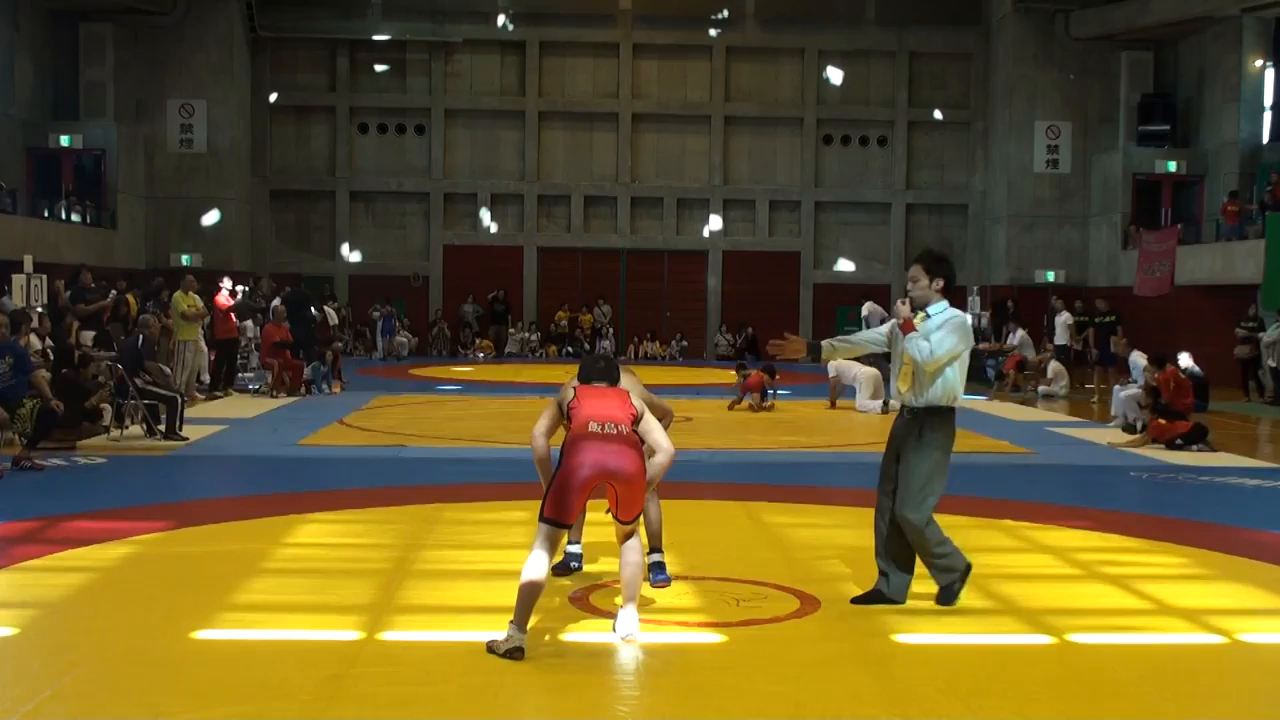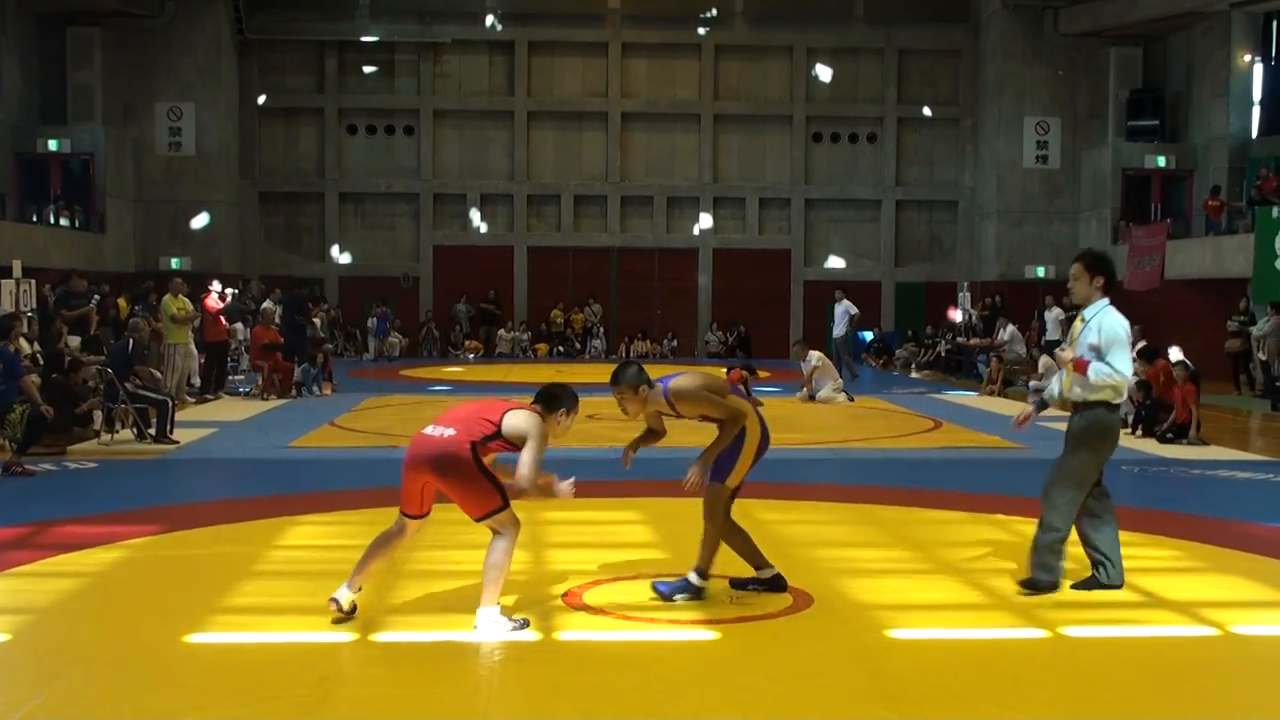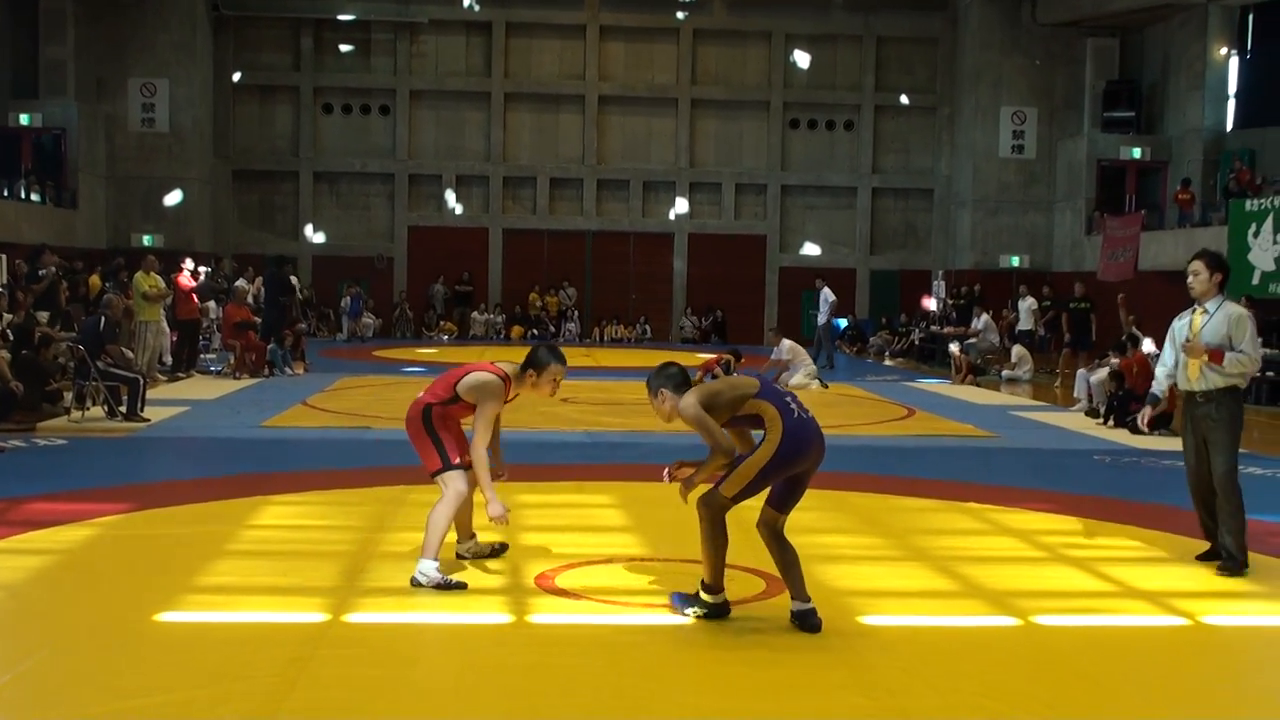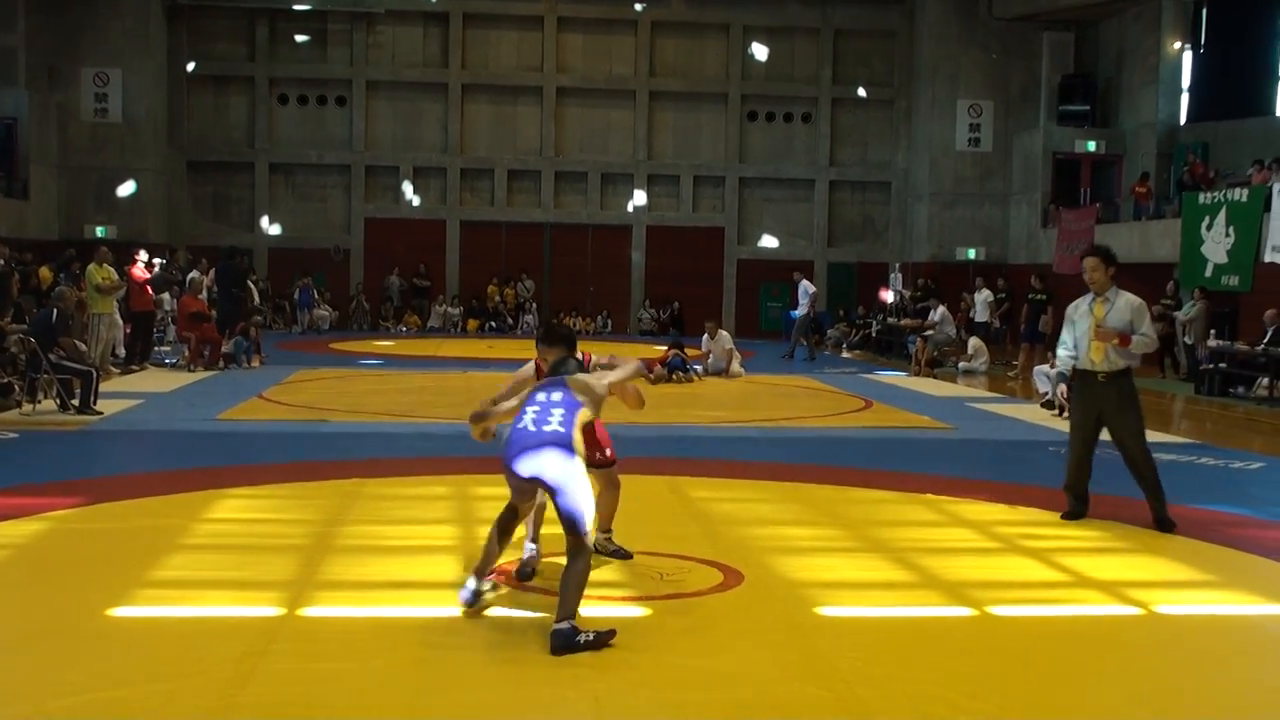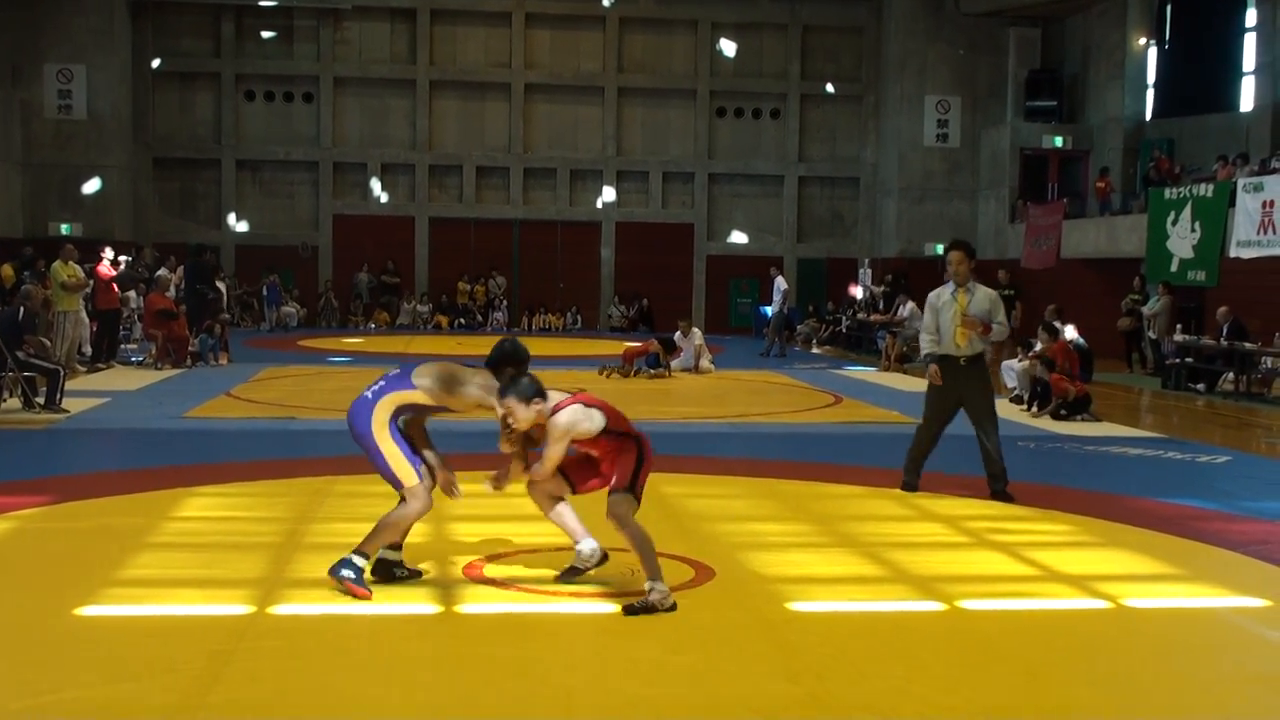
dt=1s
person 1, frame 1
left shoulder: (956, 322)
right shoulder: (903, 323)
left elbow: (927, 359)
right elbow: (861, 342)
left wrist: (907, 324)
right wrist: (810, 349)
left hip: (934, 423)
right hip: (906, 419)
left knee: (911, 510)
right knee: (888, 506)
left ankle: (952, 569)
right ankle: (891, 586)
person 1, frame 2
left shoulder: (1112, 323)
right shoulder: (1080, 322)
left elbow: (1120, 375)
right elbow: (1063, 372)
left wrist: (1077, 362)
right wrist: (1037, 404)
left hip: (1098, 418)
right hip: (1082, 416)
left knee: (1058, 493)
right knee: (1090, 497)
left ankle: (1046, 571)
right ankle: (1107, 571)
person 1, frame 3
left shoulder: (1236, 316)
right shoulder: (1181, 322)
left elbow: (1252, 362)
right elbow: (1166, 365)
left wrist: (1209, 354)
right wrist: (1152, 402)
left hip: (1223, 404)
right hip: (1192, 404)
left knee: (1224, 477)
right knee: (1198, 478)
left ankle: (1234, 553)
right ankle: (1219, 543)
person 1, frame 4
left shoulder: (1133, 304)
right shoulder: (1075, 309)
left elbow: (1150, 342)
right elbow: (1066, 347)
left wrist: (1118, 338)
right wrist: (1062, 379)
left hip: (1119, 382)
right hip: (1085, 383)
left knee: (1134, 448)
right knee: (1079, 447)
left ankle: (1158, 510)
right ankle: (1077, 502)
person 1, frame 5
left shoulder: (988, 297)
right shoulder: (936, 297)
left elbow: (1001, 330)
right elbow: (928, 333)
left wrist: (982, 328)
right wrist: (930, 361)
left hip: (975, 367)
right hip: (944, 367)
left knee: (987, 426)
right knee: (932, 423)
left ankle: (998, 484)
right ankle: (911, 475)
person 2, frame 1
left shoulder: (632, 393)
right shoulder: (570, 392)
left elbow: (667, 415)
left wrist: (646, 453)
left ankle: (656, 560)
right ankle: (573, 553)
person 2, frame 2
left shoulder: (679, 394)
right shoulder: (651, 405)
left elbow: (738, 415)
right elbow: (656, 432)
left wrist: (705, 460)
right wrist: (636, 443)
left hip: (749, 427)
right hip: (736, 428)
left knee: (713, 500)
right knee: (716, 512)
left ankle: (697, 580)
right ankle: (767, 576)
person 2, frame 3
left shoulder: (687, 404)
right shoulder: (719, 398)
left elbow: (725, 450)
right elbow: (748, 453)
left wrist: (696, 478)
right wrist: (701, 468)
left hip: (786, 437)
right hip: (812, 439)
left knee: (711, 505)
right knee: (770, 526)
left ankle: (710, 598)
right ankle: (803, 609)
person 2, frame 4
left shoulder: (534, 390)
right shoulder: (594, 383)
left elbow: (478, 418)
right elbow: (635, 367)
left wrist: (480, 431)
right wrist: (632, 392)
left hip: (516, 453)
right hip: (560, 456)
left knee: (519, 506)
right knee: (580, 548)
left ankle: (474, 585)
right ankle: (564, 630)
person 2, frame 5
left shoulder: (460, 373)
right shoulder: (489, 388)
left wrist: (439, 466)
left hip: (373, 408)
right hip: (374, 417)
left knee: (426, 479)
right knee: (420, 499)
left ankle: (390, 560)
right ankle: (350, 565)
person 3, frame 1
left shoulder: (568, 394)
right shoulder: (632, 400)
left elbow: (539, 437)
right elbow: (666, 450)
left wrist: (549, 485)
right wrist: (640, 489)
left hip: (581, 451)
right hip: (627, 455)
left knee: (544, 545)
right knee: (628, 534)
left ankle: (516, 635)
right ankle: (628, 617)
person 3, frame 2
left shoulder: (507, 411)
right shoulder: (537, 425)
right elbow: (522, 487)
left wrist: (536, 481)
right wrist: (553, 491)
left hip: (419, 447)
right hip: (452, 451)
left knee: (405, 528)
right knee: (507, 528)
left ankle: (346, 593)
right ankle: (489, 614)
person 3, frame 3
left shoulder: (517, 379)
right shoulder: (494, 388)
left elbow: (492, 416)
right elbow: (477, 449)
left wrist: (497, 457)
right wrist: (492, 500)
left hip: (442, 415)
right hip: (427, 415)
left knee: (472, 478)
right knee: (457, 489)
left ankle: (467, 544)
right ankle: (426, 571)
person 3, frame 4
left shoulder: (594, 367)
right shoulder: (531, 373)
right elbow: (492, 404)
left knee: (610, 481)
left ankle: (602, 537)
right ankle: (530, 551)
person 3, frame 5
left shoulder: (562, 420)
right shoulder: (542, 407)
left elbow: (543, 471)
left wrist: (520, 467)
left hip: (628, 449)
right hip: (603, 455)
left knee: (618, 514)
right knee: (538, 489)
left ankle: (661, 592)
right ankle: (589, 549)
